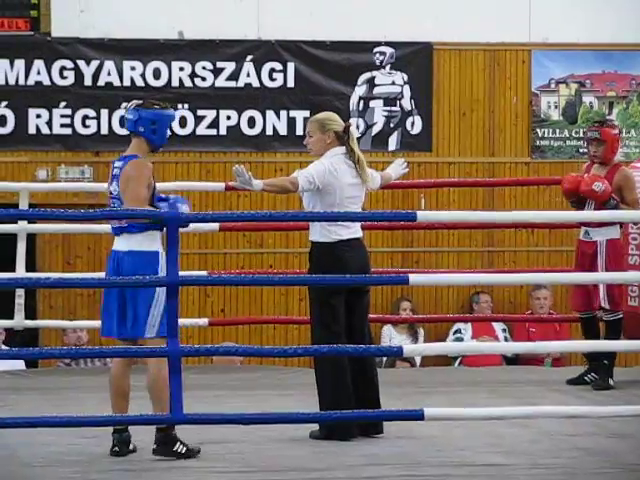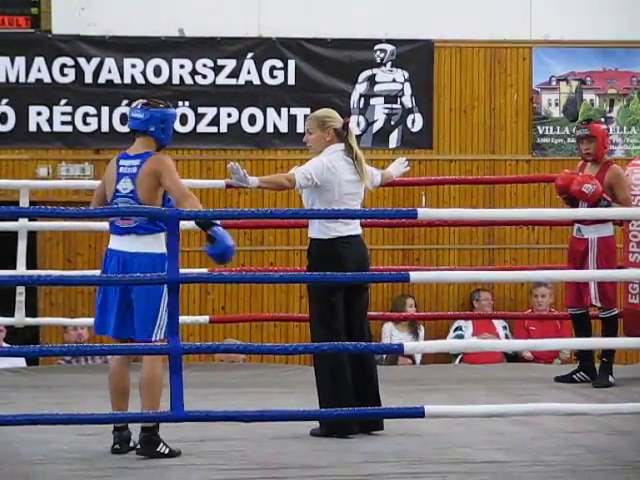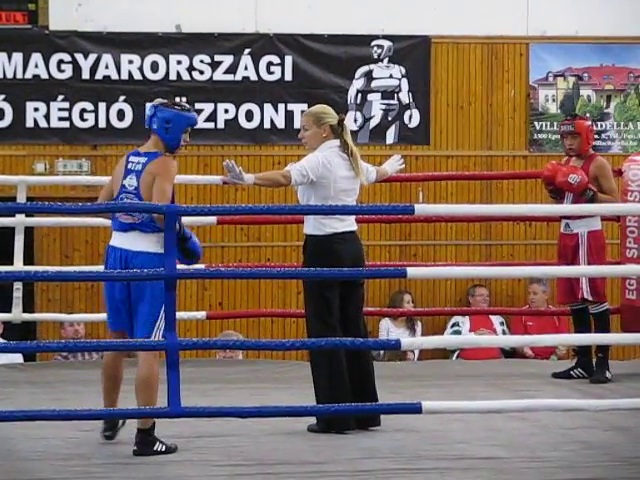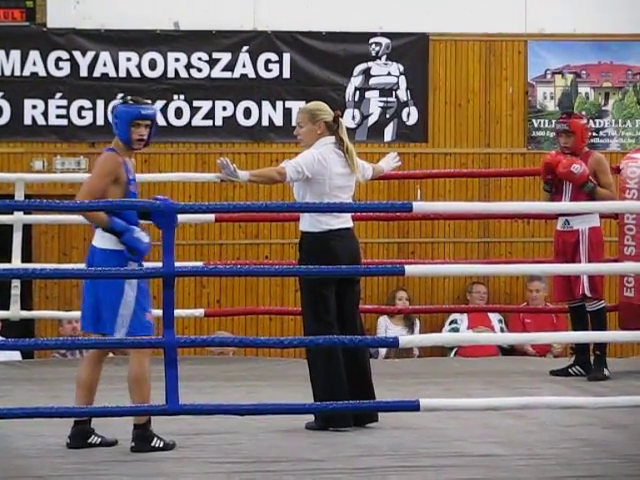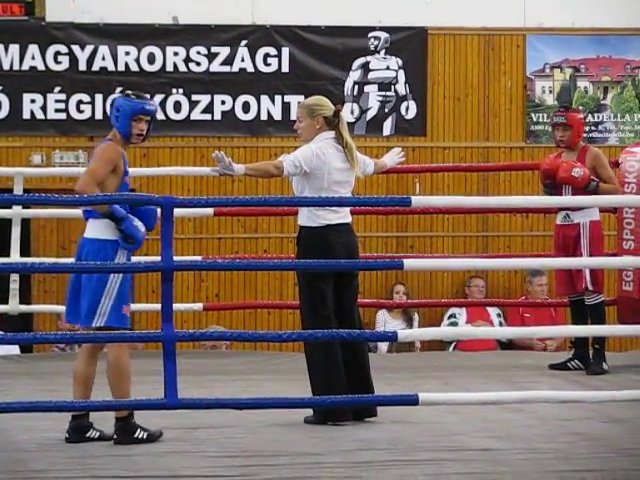
dt=0.5s
person 1, frame 1
left shoulder: (119, 165)
right shoulder: (140, 165)
right elbow: (137, 211)
right wrist: (171, 213)
left hip: (119, 256)
right hip: (145, 258)
left knee: (124, 349)
right knee: (157, 347)
left ankle: (120, 435)
right ankle: (164, 435)
person 1, frame 2
left shoulder: (115, 164)
right shoulder: (159, 162)
left elbow: (94, 209)
right elbow: (182, 197)
right wrist: (212, 228)
left hip: (117, 256)
right hip: (150, 260)
right knee: (154, 350)
left ankle: (120, 433)
right ankle: (149, 436)
person 1, frame 3
left shoulder: (125, 162)
right shoulder: (165, 164)
left elbow: (102, 207)
right elbow: (160, 212)
right wrist: (185, 239)
left hip: (118, 253)
right hip: (150, 259)
left knee: (120, 340)
right knee: (150, 348)
left ankle: (110, 420)
right ankle: (145, 436)
person 1, frame 4
left shoulder: (127, 163)
right shoulder: (111, 160)
right elbow: (82, 202)
left wrist: (145, 214)
right wrist: (118, 229)
left hip: (108, 256)
right hip: (116, 258)
left knee: (99, 345)
right knee: (139, 343)
left ankle: (80, 429)
right ankle: (143, 431)
person 1, frame 5
left shoulder: (117, 153)
right shoulder: (111, 149)
right elbow: (84, 187)
left wrist: (132, 210)
right wrist: (120, 216)
left hip: (94, 245)
right hip: (108, 247)
left knee: (92, 339)
right knee: (117, 335)
left ankle: (79, 423)
right ankle: (124, 424)
person 2, frame 1
left shoulder: (325, 167)
right shoulder: (357, 167)
left elbow: (292, 184)
right elbow: (381, 178)
left wrist: (256, 185)
right wrist: (395, 171)
left hip: (329, 256)
right hip: (356, 254)
left knee: (329, 338)
right knee: (359, 335)
left ankle: (338, 423)
right ankle: (368, 419)
person 2, frame 2
left shoulder: (323, 164)
right shoulder: (356, 164)
left elbow: (288, 181)
right elbow: (381, 176)
left wrist: (252, 181)
right wrist: (396, 169)
left hip: (328, 253)
right hip: (356, 251)
left knee: (329, 336)
right knee: (358, 332)
left ankle: (338, 421)
right ankle: (367, 415)
person 2, frame 3
left shoulder: (319, 160)
right shoulder: (351, 160)
left elbow: (285, 177)
right elbow: (376, 174)
left wrist: (247, 179)
right wrist: (391, 167)
left hip: (323, 249)
right hip: (351, 247)
left knee: (325, 330)
right knee: (353, 327)
left ankle: (335, 417)
right ankle: (364, 412)
person 2, frame 4
left shoulder: (314, 157)
right shoulder: (346, 157)
left elbow: (280, 174)
right elbow: (371, 171)
left wrist: (242, 175)
right wrist: (386, 165)
left hip: (320, 246)
right hip: (347, 243)
left knee: (322, 328)
right knee: (350, 324)
left ankle: (333, 414)
right ankle: (361, 408)
person 2, frame 5
left shoulder: (313, 152)
right shoulder: (347, 152)
left elbow: (276, 168)
right elbow: (373, 165)
left wrist: (238, 169)
right wrist: (390, 160)
left hip: (317, 240)
right hip: (345, 238)
left knee: (319, 322)
right knee: (348, 318)
left ankle: (332, 408)
right ankle: (360, 403)
person 3, frame 1
right shoulder: (586, 169)
left wrist: (609, 200)
right wrist: (573, 199)
left hip: (608, 242)
right hip: (585, 241)
left knee: (610, 305)
right knee: (584, 306)
left ankle: (607, 369)
right ankle: (594, 366)
person 3, frame 2
left shoulder: (613, 171)
right shoulder: (581, 167)
left elbow: (628, 210)
left wrist: (601, 200)
right wrist: (568, 196)
left hip: (600, 240)
right hip: (579, 238)
left knee: (605, 302)
right knee: (576, 304)
left ankle: (606, 367)
right ankle: (586, 366)
person 3, frame 3
left shoulder: (598, 164)
right shoulder: (565, 163)
left elbow: (615, 202)
left wrist: (587, 191)
right wrist: (553, 190)
left hip: (588, 234)
right hip: (567, 233)
left knee: (595, 296)
right knee: (573, 299)
left ankle: (602, 362)
right ankle: (583, 362)
person 3, frame 4
left shoulder: (595, 160)
right shoulder: (558, 160)
left elbow: (612, 197)
left wrist: (585, 183)
right wrist: (549, 180)
left hip: (587, 230)
right hip: (563, 231)
left knee: (591, 294)
right knee: (572, 297)
left ankle: (600, 361)
right ankle: (581, 360)
person 3, frame 5
left shoulder: (592, 154)
right shoulder: (556, 158)
left elbow: (616, 189)
left wrist: (588, 183)
right wrist: (547, 184)
left hip: (586, 225)
right hip: (563, 226)
left knee: (591, 288)
right knee: (572, 291)
left ankle: (599, 355)
right ankle: (580, 354)
